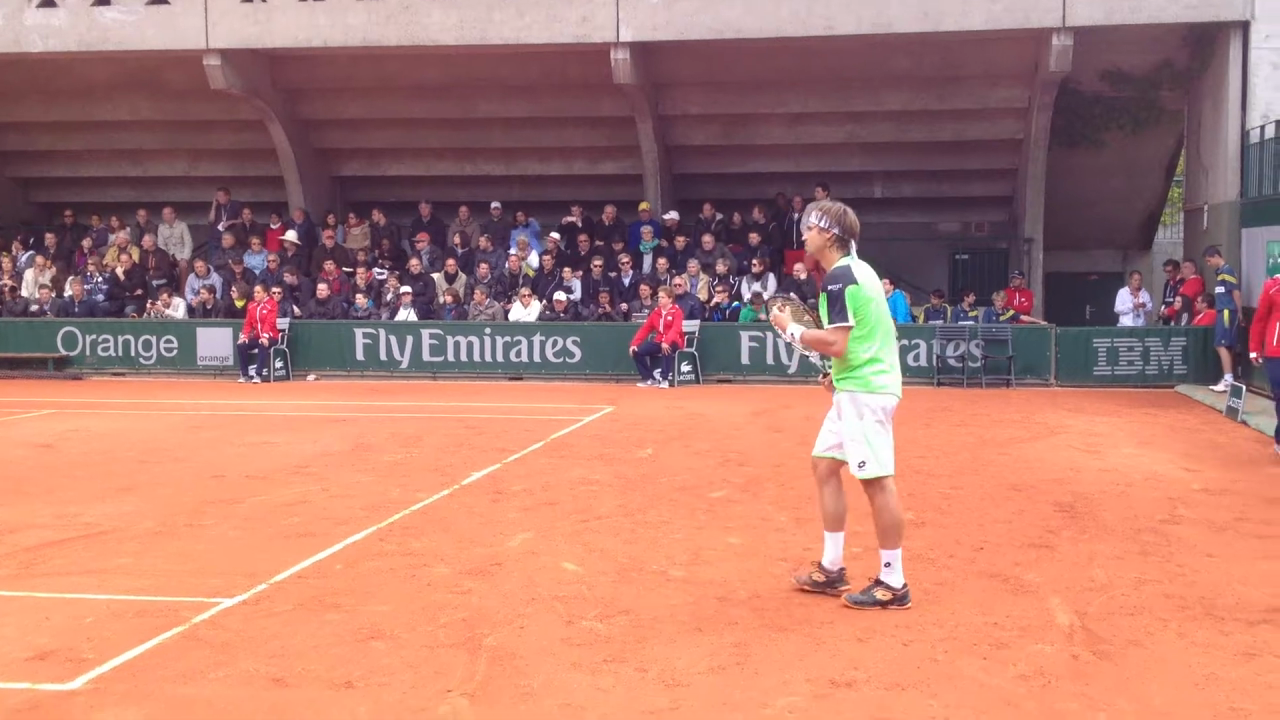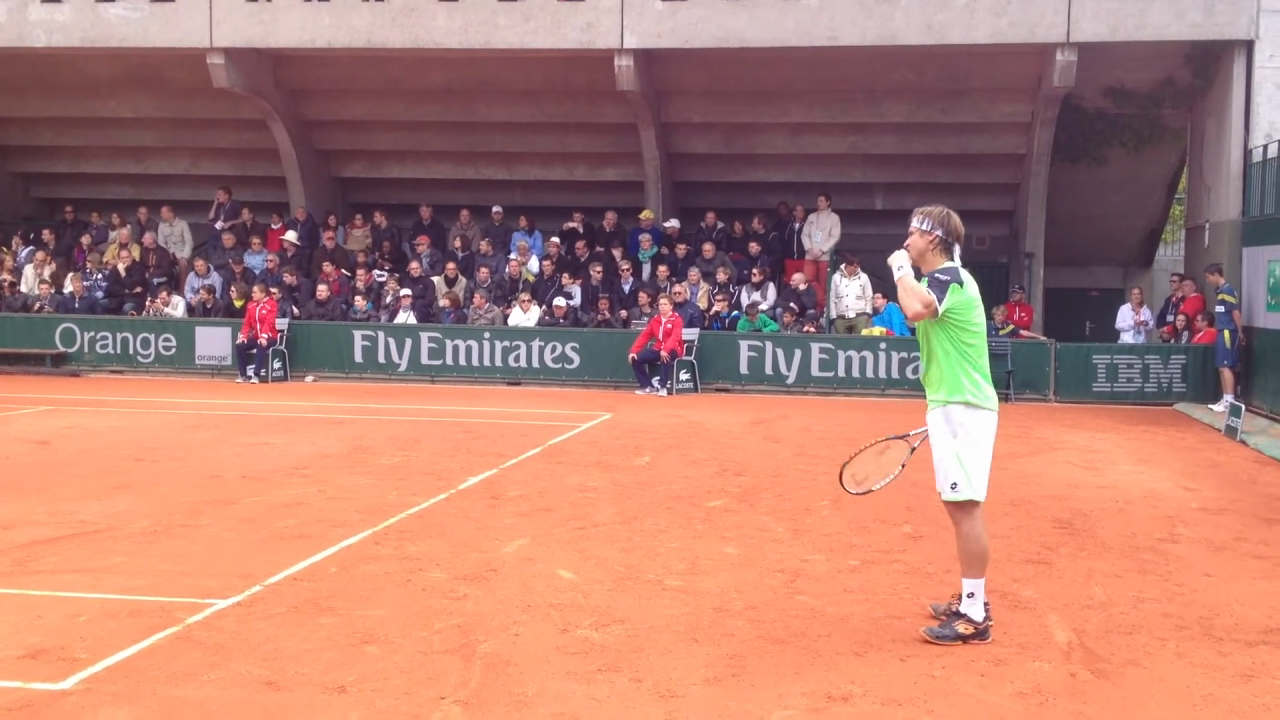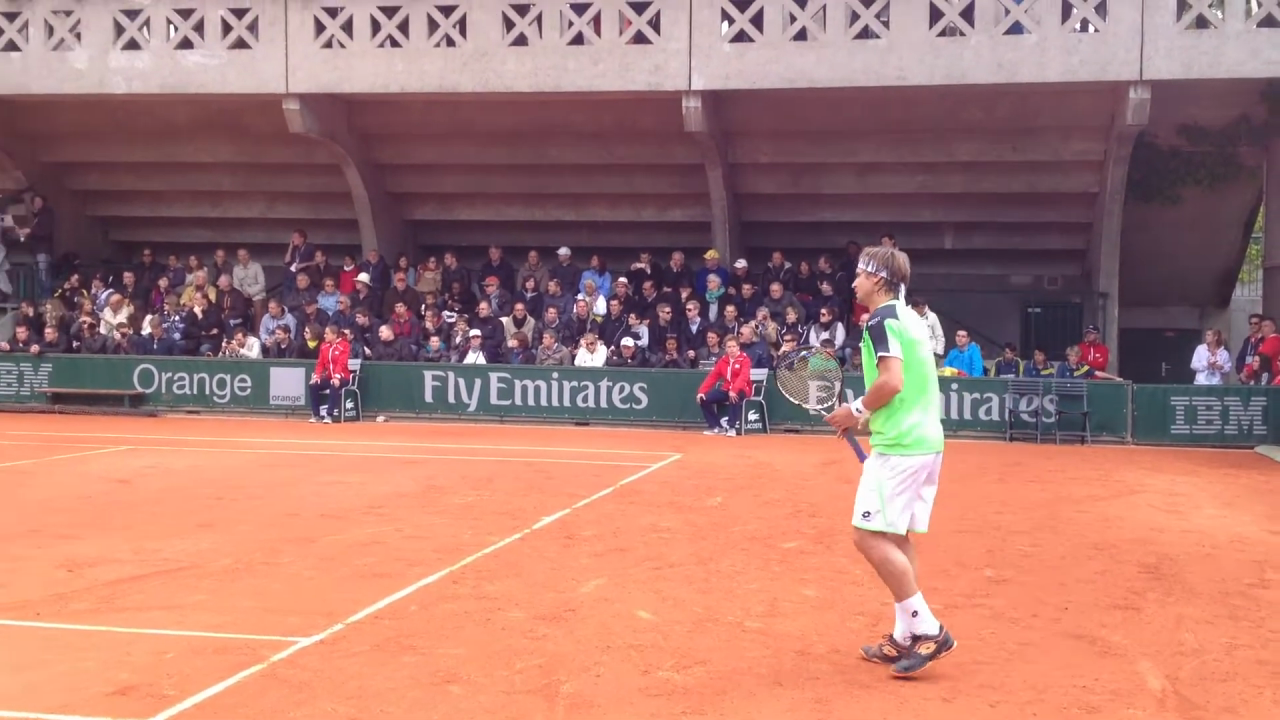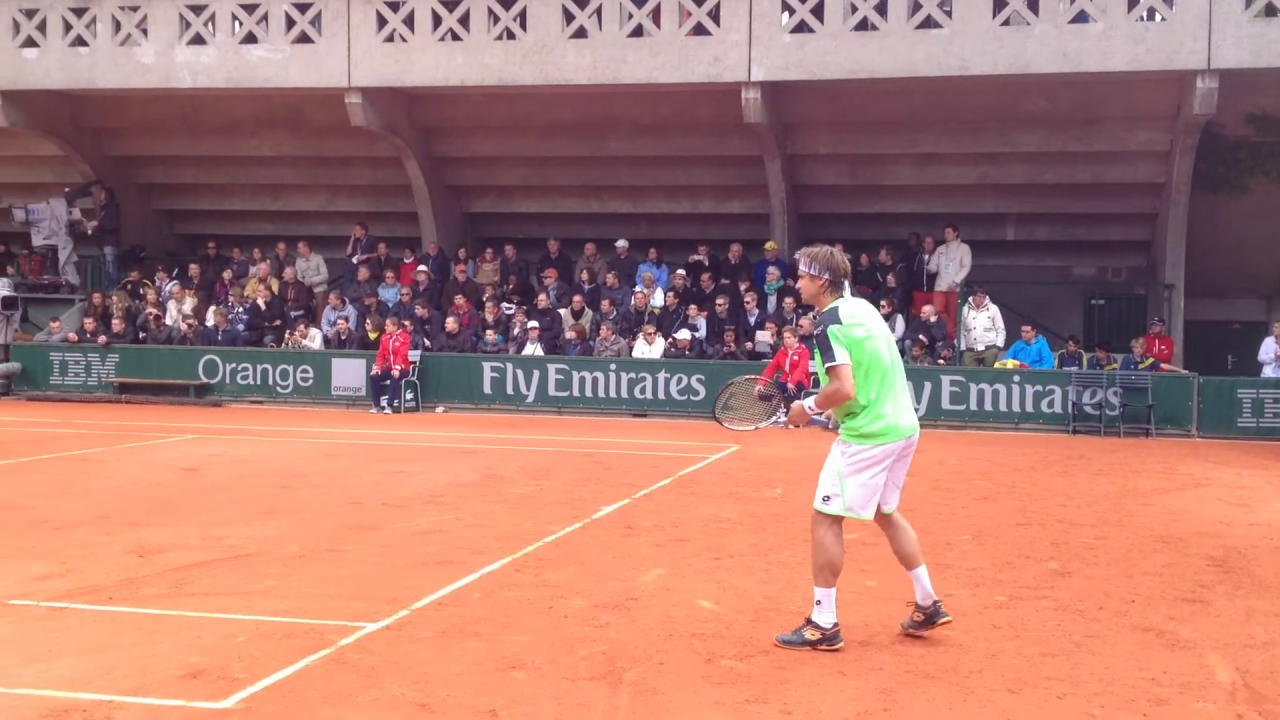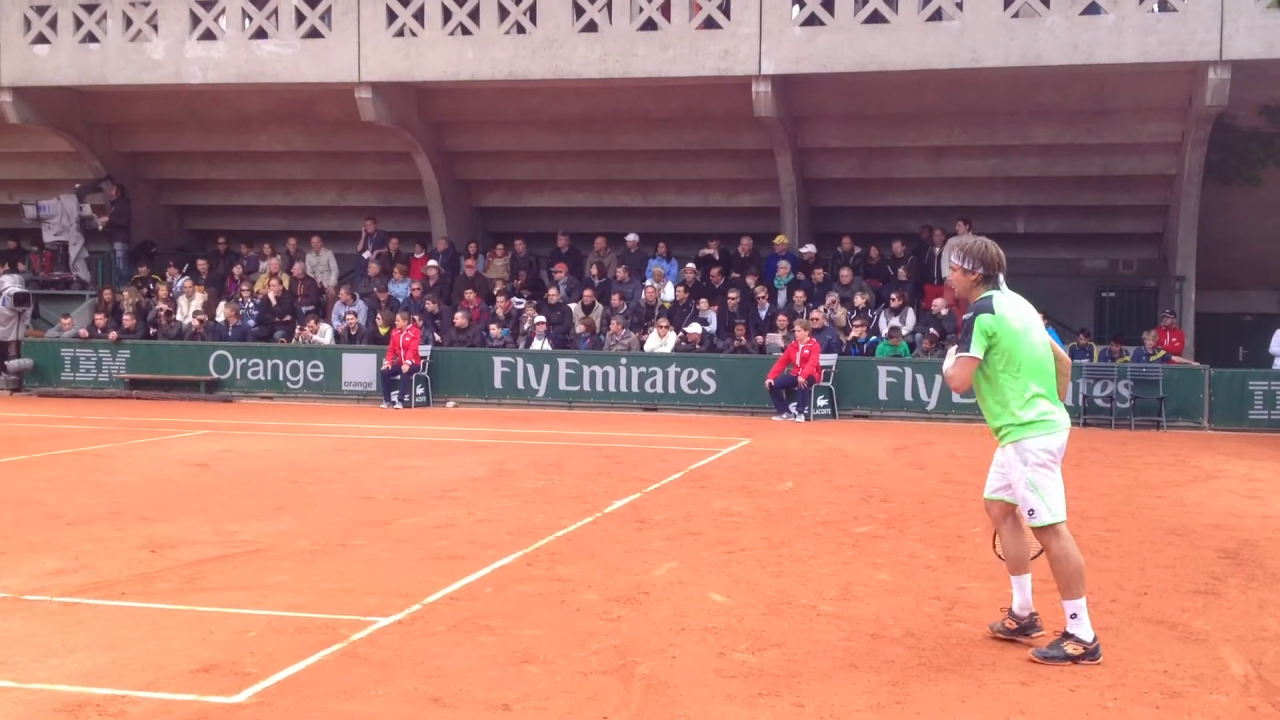
dt=1s
person 1, frame 1
left shoulder: (838, 278)
right shoulder: (856, 270)
left elbow: (837, 343)
left wrist: (789, 327)
right wrist: (840, 373)
left hip: (864, 391)
right hip: (862, 388)
left knee: (876, 482)
right knee: (825, 466)
left ankle: (892, 584)
right ankle: (831, 566)
person 1, frame 2
left shoulder: (948, 278)
right shoulder: (945, 280)
left elbow: (914, 310)
left wrist: (900, 267)
left hip: (962, 409)
right hip: (950, 407)
left knee: (964, 506)
right knee: (959, 506)
left ankle: (974, 616)
right ankle: (972, 599)
person 1, frame 3
left shoulder: (882, 319)
right shoulder: (909, 318)
left elbow: (893, 381)
left wrist: (854, 411)
right wrist: (868, 418)
left hip: (899, 448)
right hip: (924, 443)
left knee: (871, 537)
right knee: (896, 538)
left ankle: (928, 628)
right ankle: (908, 634)
person 1, frame 4
left shoulder: (830, 324)
right shoulder: (863, 308)
left elbow: (843, 389)
left wrist: (808, 406)
right wrist: (830, 406)
left hip: (867, 437)
right hip: (903, 428)
left knee: (825, 520)
right knee: (887, 514)
left ankle: (823, 623)
right ankle: (928, 603)
person 1, frame 5
left shoulder: (980, 314)
right shoulder: (1016, 303)
left elbow: (960, 381)
right elbow: (1063, 361)
left wrist: (949, 360)
right wrist: (1052, 408)
left hip: (1027, 434)
right hip: (1043, 425)
left knee: (1050, 530)
right knee: (998, 509)
left ankle: (1081, 636)
right ankle: (1022, 612)
